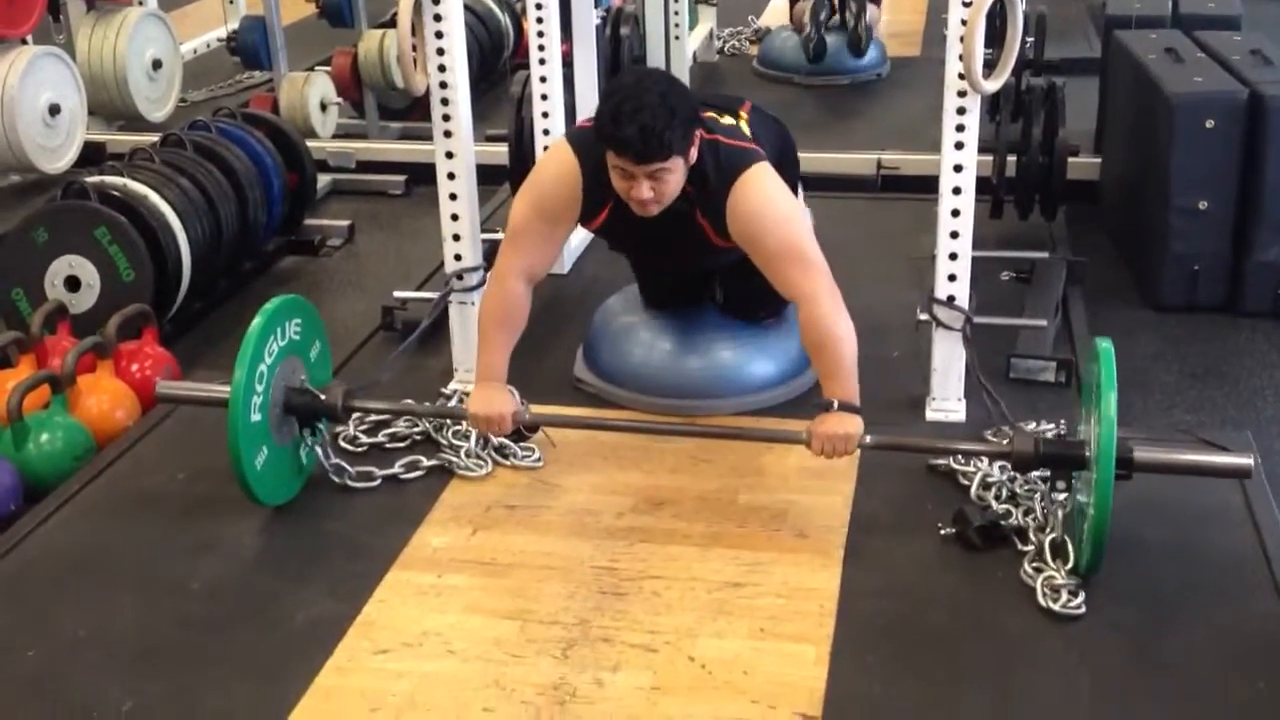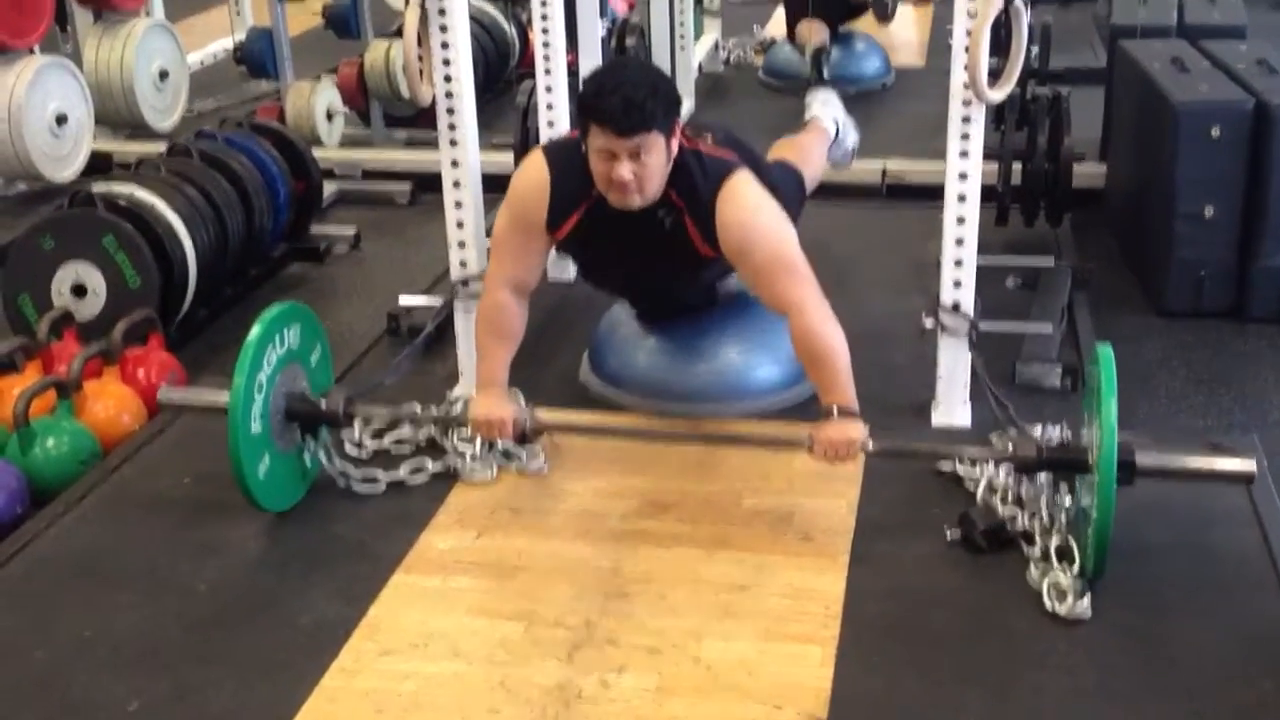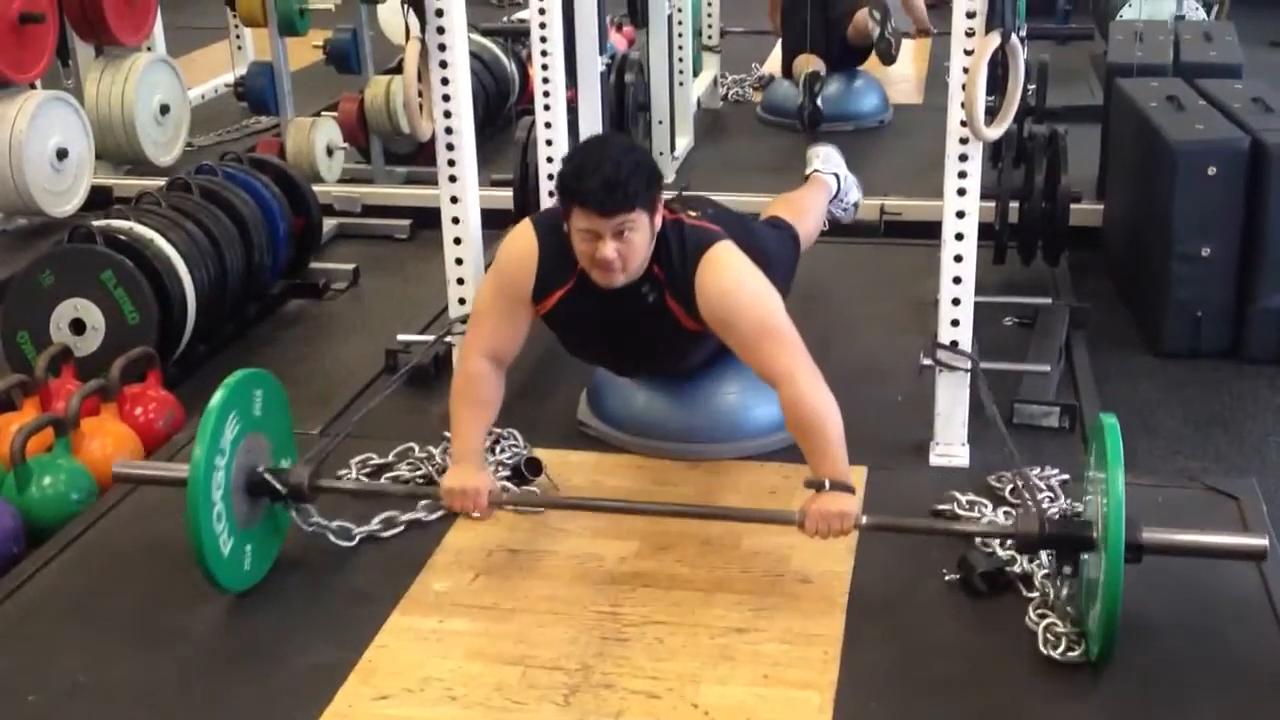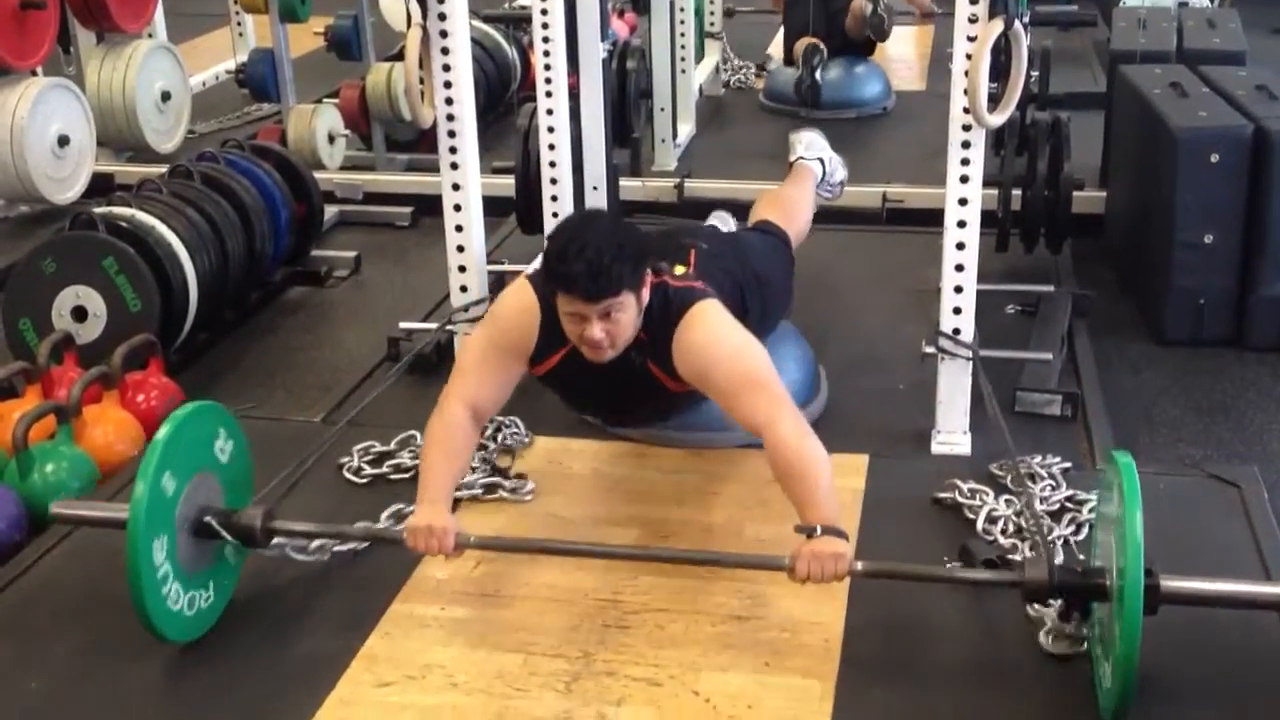
dt=0.5s
person 1, frame 1
left shoulder: (746, 184)
right shoulder: (570, 165)
left elbow: (816, 293)
right elbow: (514, 274)
left wrist: (841, 407)
right wrist: (490, 382)
left knee: (755, 309)
right knee: (668, 303)
person 1, frame 2
left shoulder: (729, 194)
right shoulder: (543, 180)
left elbow: (802, 305)
right elbow: (507, 288)
left wrist: (840, 413)
right wrist: (491, 391)
left knee: (782, 182)
right knee: (663, 312)
left ankle: (824, 125)
person 1, frame 3
left shoulder: (714, 266)
right shoulder: (530, 251)
left elbow: (794, 374)
right elbow: (483, 359)
left wrist: (834, 485)
right wrist: (466, 462)
left knee: (778, 236)
left ankle: (825, 178)
person 1, frame 4
left shoulder: (695, 326)
right shoulder: (526, 310)
left elbow: (781, 424)
right elbow: (461, 407)
left wrist: (824, 532)
right wrist: (432, 506)
left hip: (730, 272)
left knee: (768, 238)
left ankle: (809, 162)
right ankle: (713, 233)
